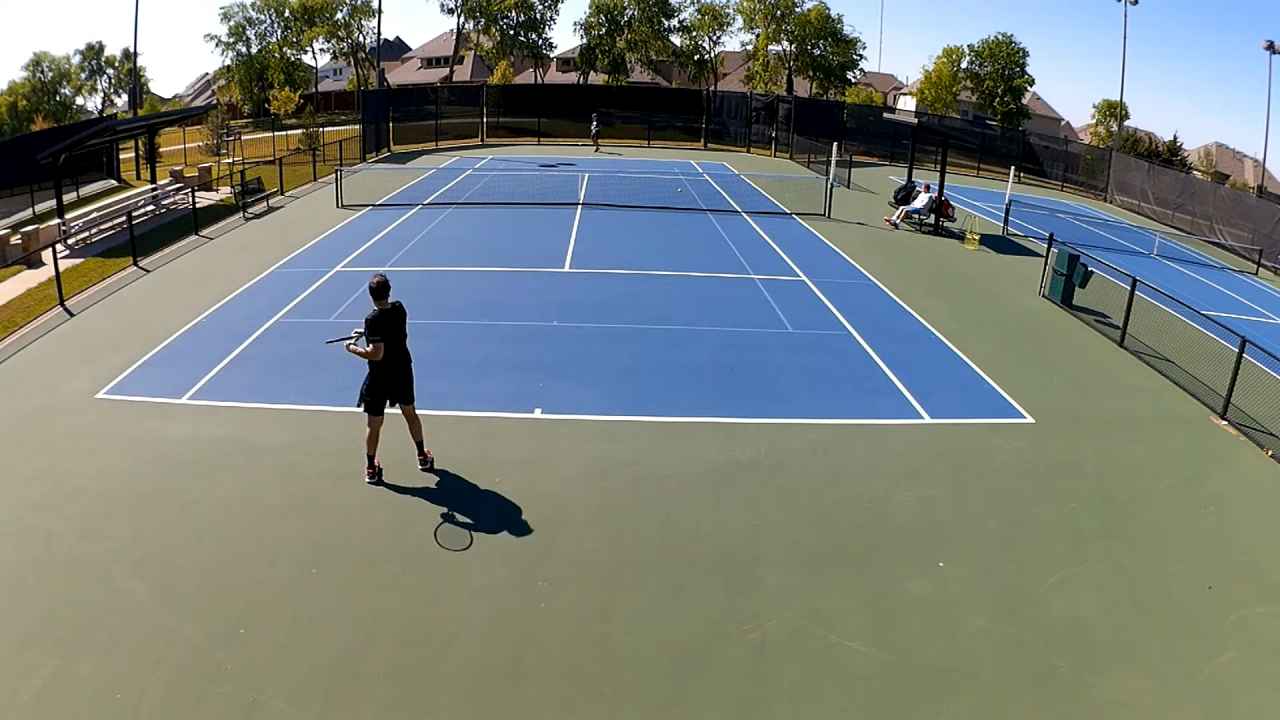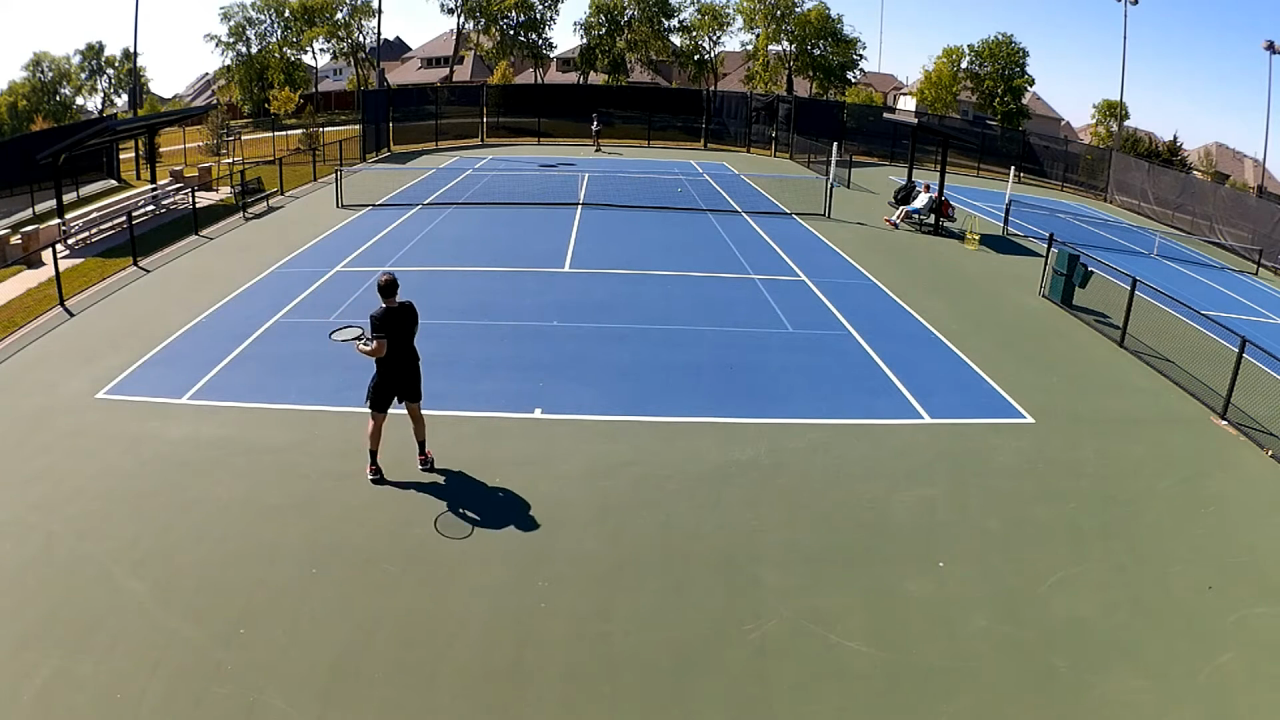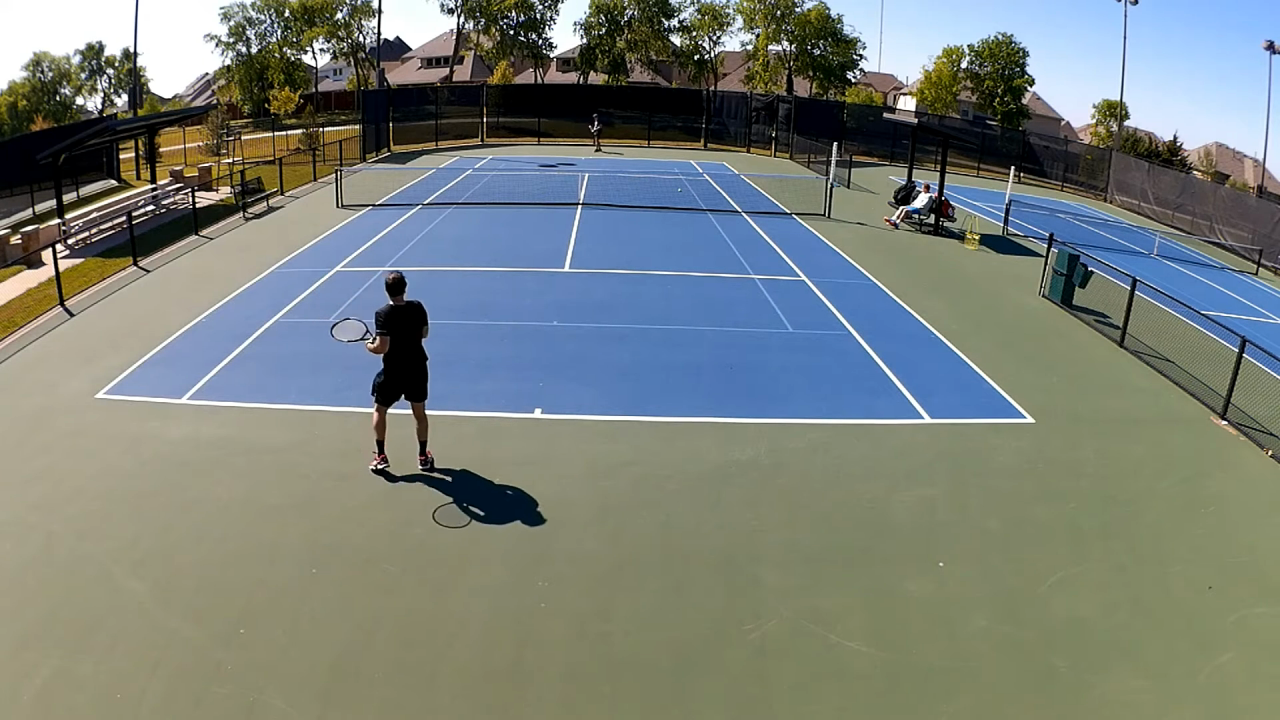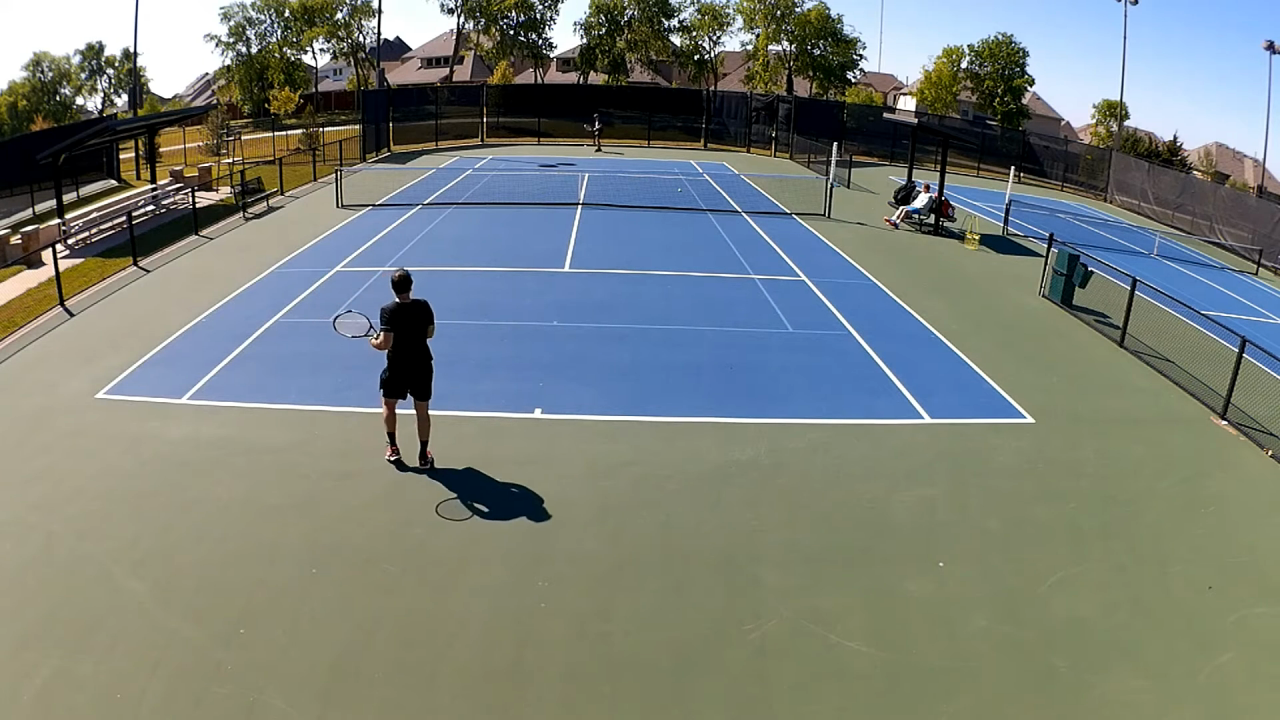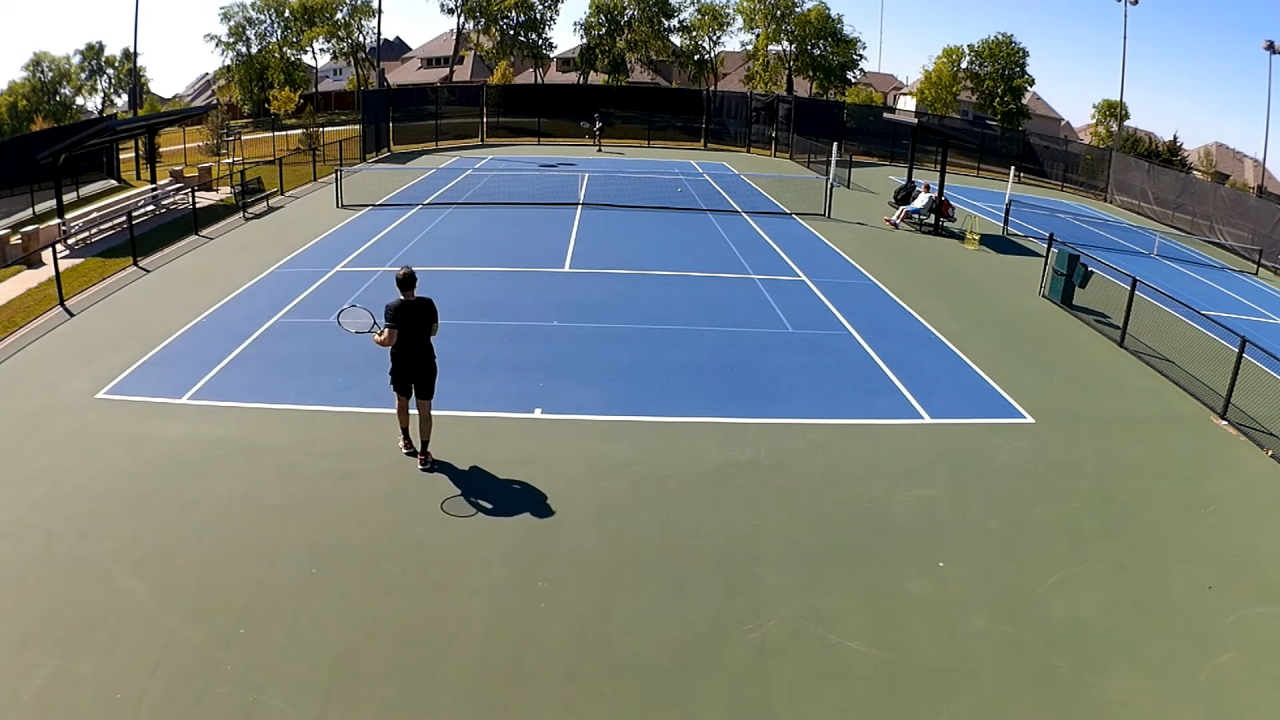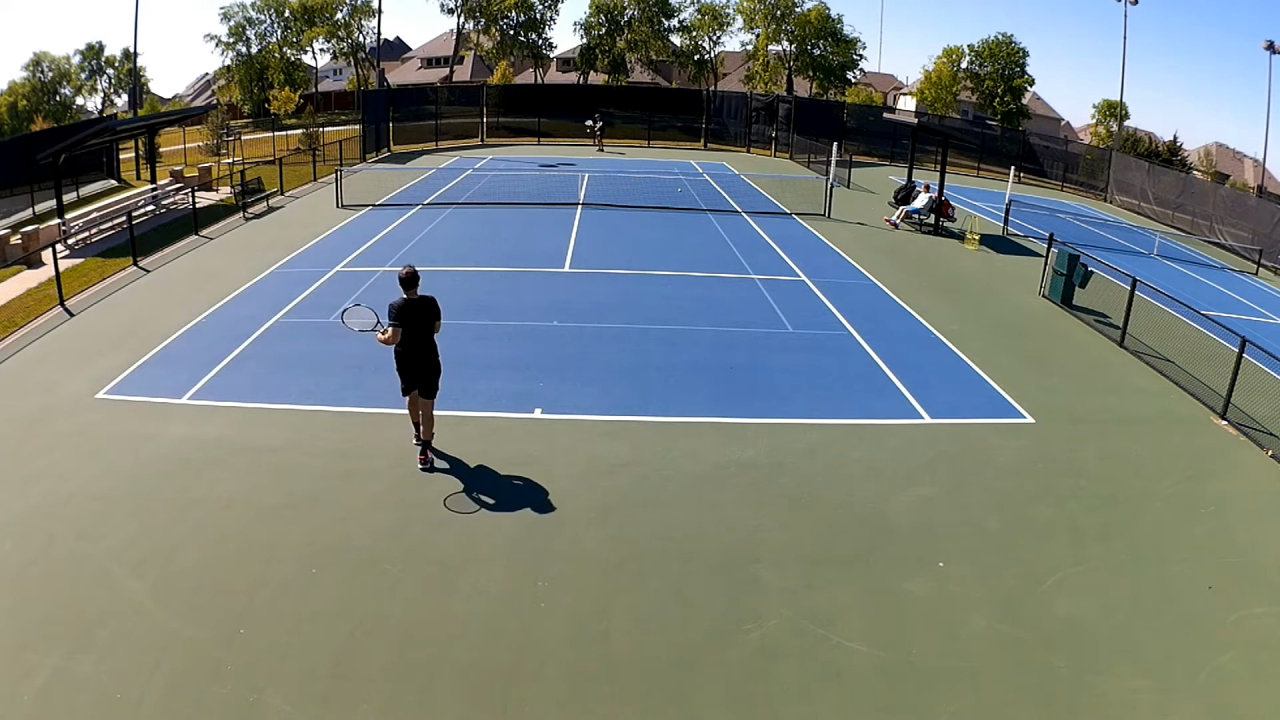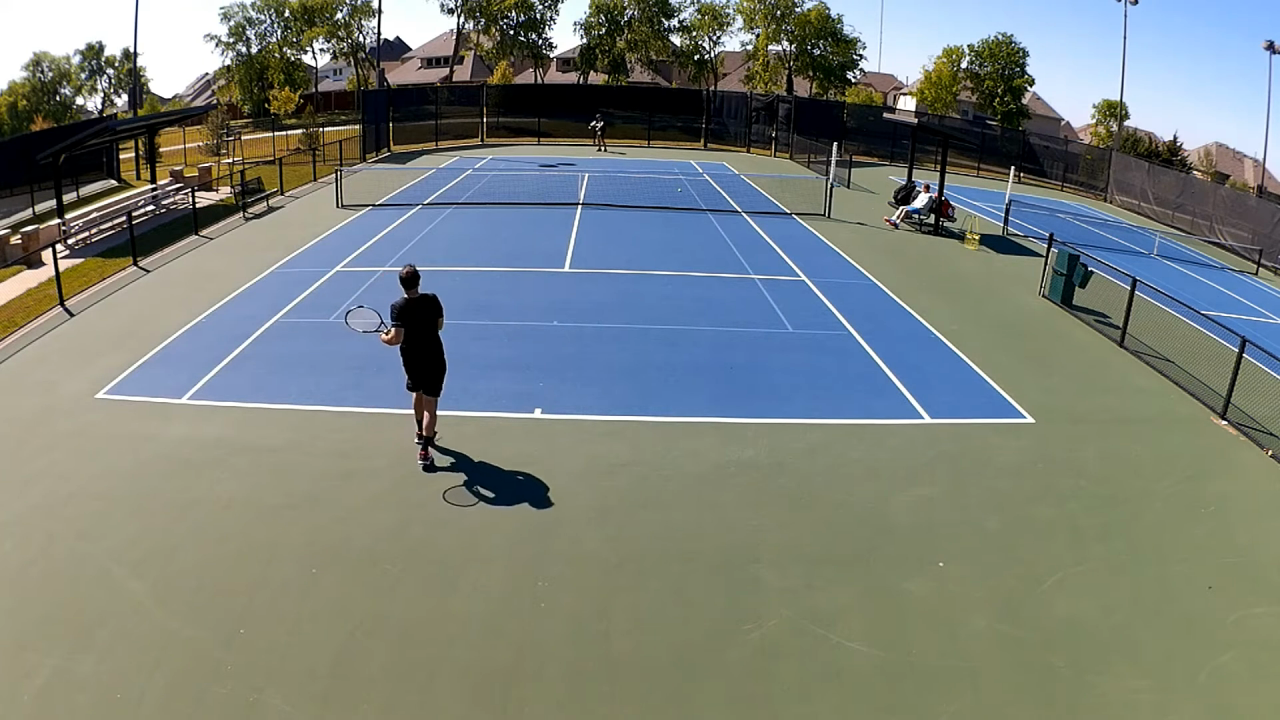
dt=0.1s
person 1, frame 1
left shoulder: (372, 319)
right shoulder: (399, 309)
left elbow: (375, 354)
left wrist: (354, 348)
right wrist: (365, 334)
left hip: (379, 377)
right hip: (403, 372)
left knee: (373, 424)
right knee: (410, 414)
left ankle: (371, 469)
right ankle: (422, 457)
person 1, frame 2
left shoulder: (378, 316)
right shoulder: (409, 308)
left elbow: (379, 351)
left wrist: (362, 348)
left hip: (387, 374)
right hip: (411, 369)
left knee: (376, 419)
right knee: (415, 412)
left ankle: (373, 466)
right ankle: (423, 457)
person 1, frame 3
left shoulder: (383, 314)
right shoulder: (417, 307)
left elbow: (381, 348)
left wrist: (369, 345)
left hip: (393, 371)
right hip: (417, 367)
left knee: (379, 412)
right knee: (419, 411)
left ankle: (380, 457)
right ankle: (423, 457)
person 1, frame 4
left shoulder: (388, 311)
right shoulder: (424, 306)
left elbow: (385, 344)
left wrist: (373, 341)
left hip: (397, 368)
right hip: (422, 366)
left knee: (389, 405)
right knee: (422, 411)
left ankle: (392, 448)
right ankle: (424, 456)
person 1, frame 5
left shoulder: (393, 308)
right shoulder: (428, 304)
left elbow: (389, 340)
left wrist: (377, 338)
left hip: (401, 365)
right hip: (425, 364)
left knee: (402, 401)
right knee: (424, 410)
left ankle: (406, 441)
right ankle: (424, 455)
person 1, frame 6
left shoulder: (396, 306)
right shoulder: (431, 302)
left elbow: (393, 339)
left wrist: (380, 337)
left hip: (405, 362)
right hip: (429, 362)
left knee: (412, 397)
right knee: (426, 409)
left ankle: (418, 434)
right ankle: (424, 455)
person 1, frame 7
left shoulder: (397, 307)
right shoulder: (432, 300)
left elbow: (396, 339)
left wrist: (384, 336)
left hip: (411, 360)
right hip: (434, 359)
left knee: (418, 394)
right knee: (430, 405)
left ankle: (422, 433)
right ankle: (425, 450)
